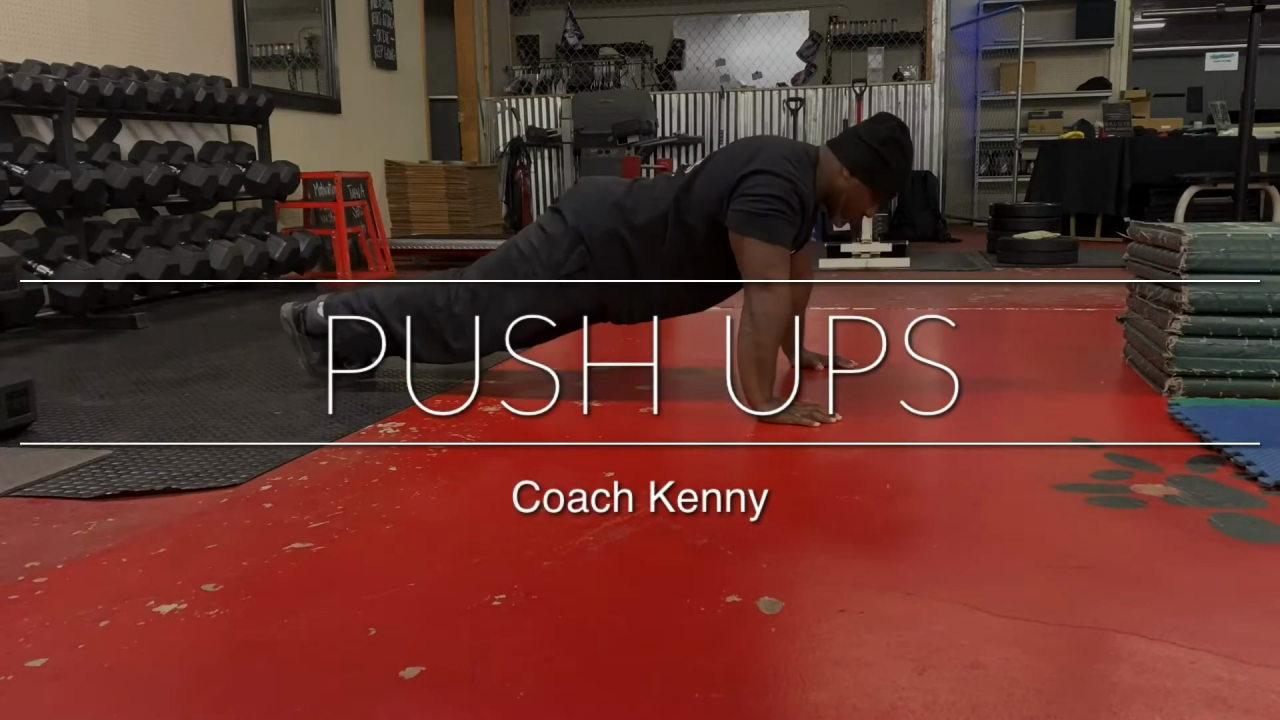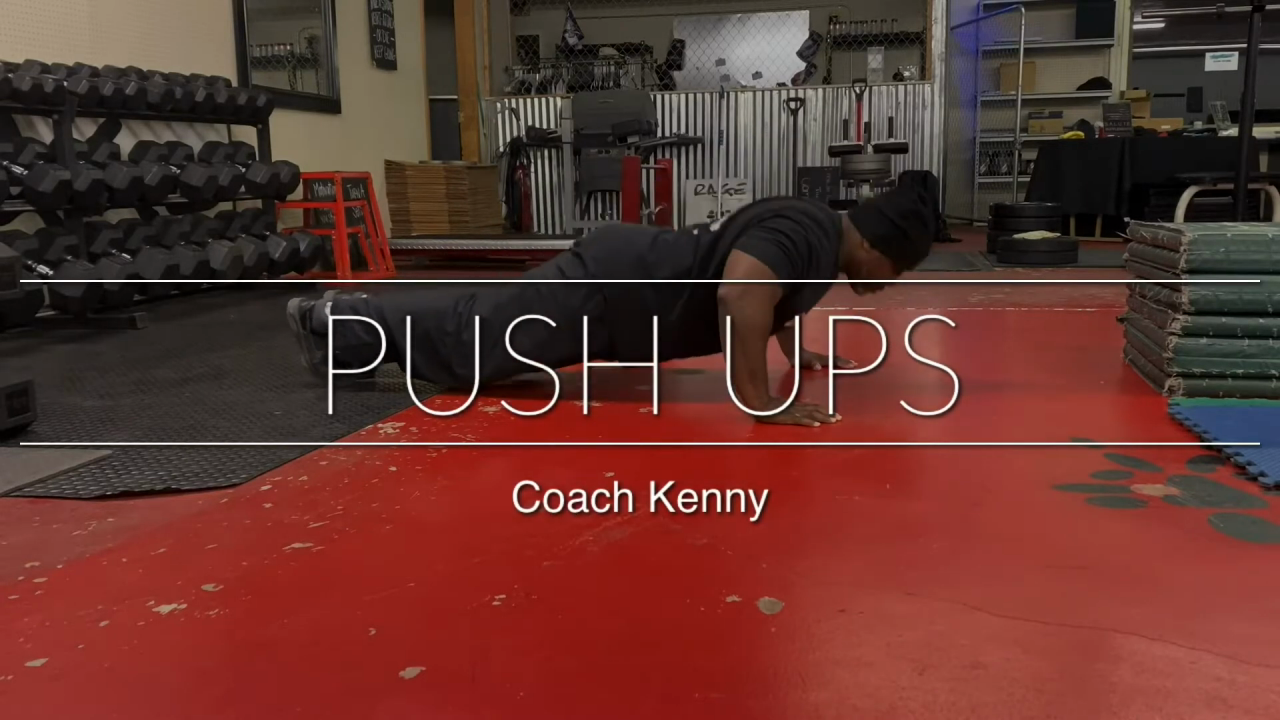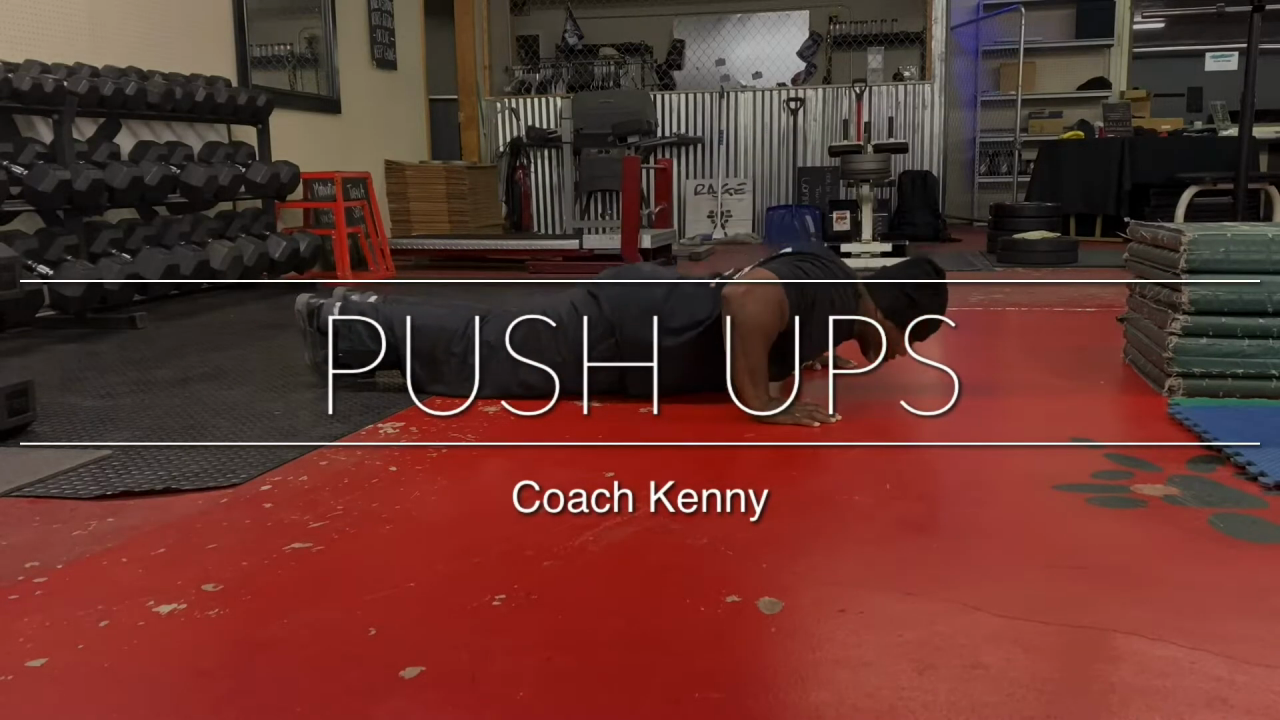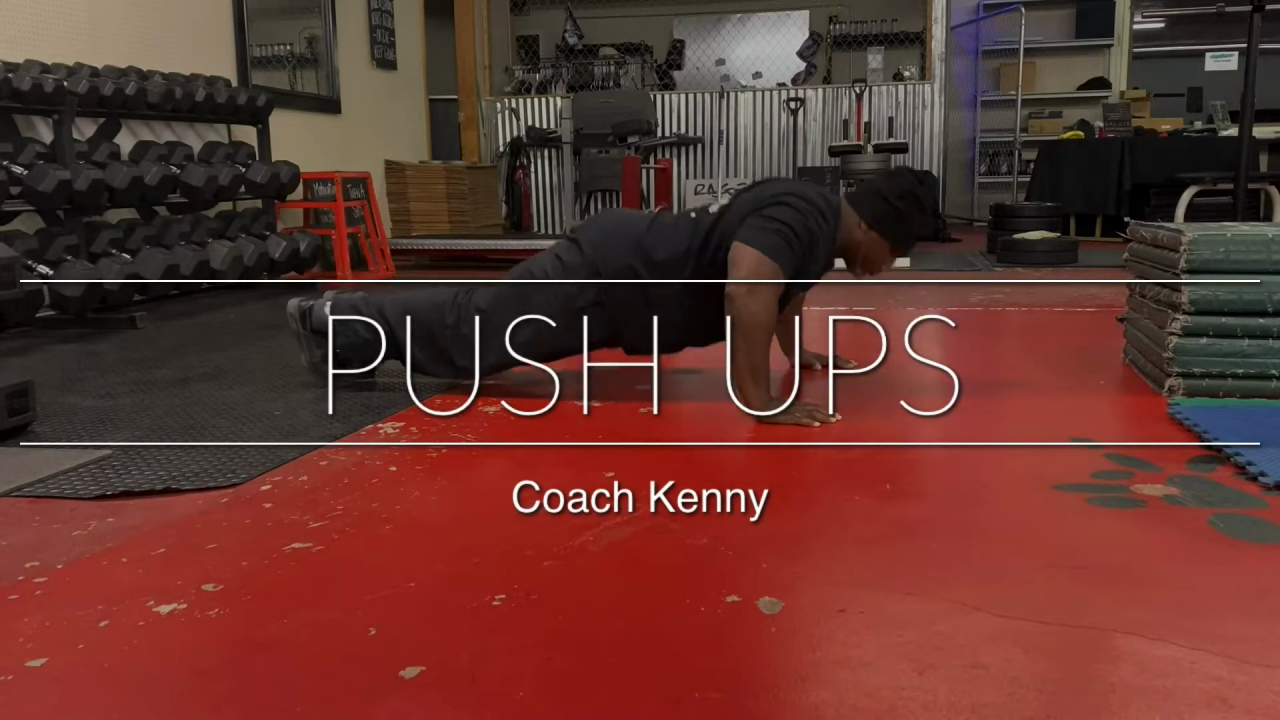
dt=0.4s
person 1, frame 1
left shoulder: (805, 180)
right shoulder: (778, 182)
left elbow: (794, 270)
right elbow: (765, 289)
left wrist: (797, 350)
right wrist: (762, 400)
left hip: (611, 244)
right hip: (590, 245)
left knee: (472, 308)
right knee: (460, 317)
left ankle: (342, 319)
right ankle: (326, 321)
person 1, frame 2
left shoulder: (821, 236)
right shoulder: (807, 240)
right elbow: (739, 296)
left wrist: (793, 349)
right wrist: (759, 401)
left hip: (629, 278)
right hip: (606, 295)
left knee: (485, 323)
right knee: (469, 338)
left ankle: (350, 312)
right ankle: (329, 318)
person 1, frame 3
left shoulder: (834, 285)
right shoulder: (830, 292)
right elbow: (745, 298)
left wrist: (795, 355)
right wrist: (759, 400)
left hip: (642, 308)
right hip: (618, 333)
left knee: (495, 336)
right knee: (475, 351)
left ankle: (365, 315)
right ankle: (337, 318)
person 1, frame 4
left shoulder: (821, 219)
right shoulder: (798, 220)
left elbow: (785, 285)
right elbow: (747, 293)
left wrist: (796, 352)
right wrist: (757, 399)
left hip: (625, 269)
right hip: (604, 276)
left knee: (484, 323)
right knee: (468, 330)
left ankle: (351, 318)
right ankle: (330, 322)
